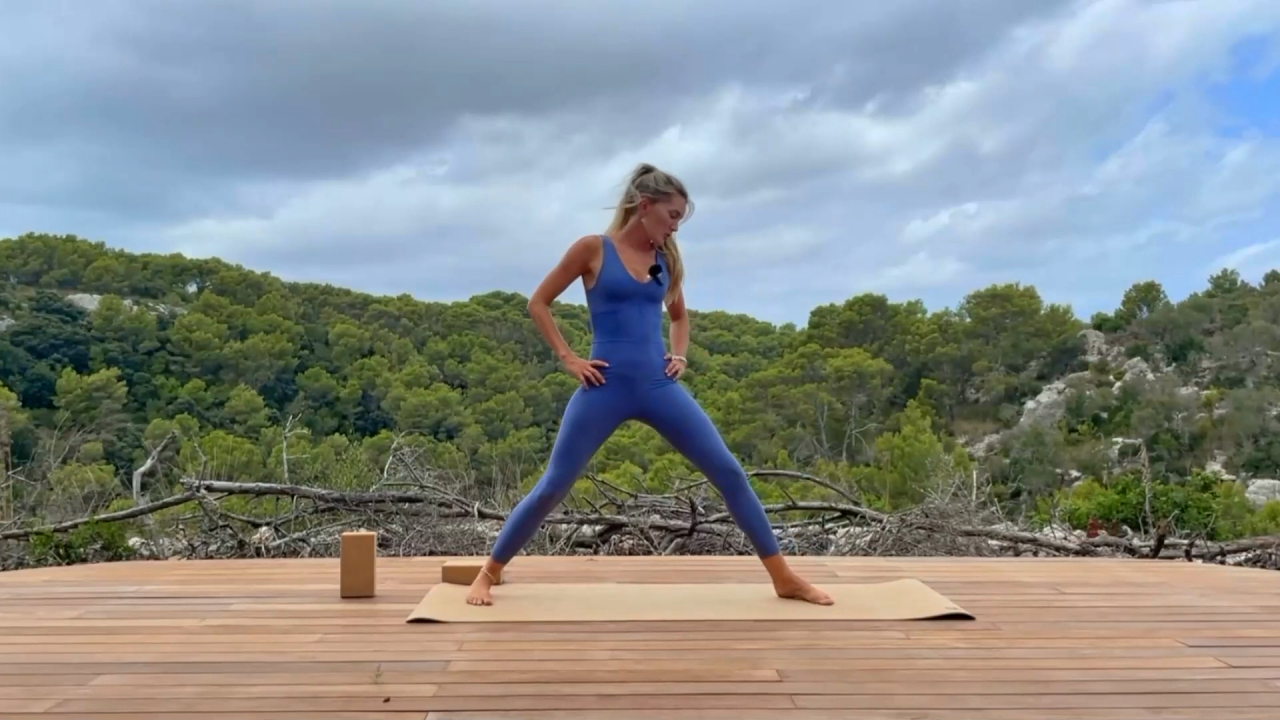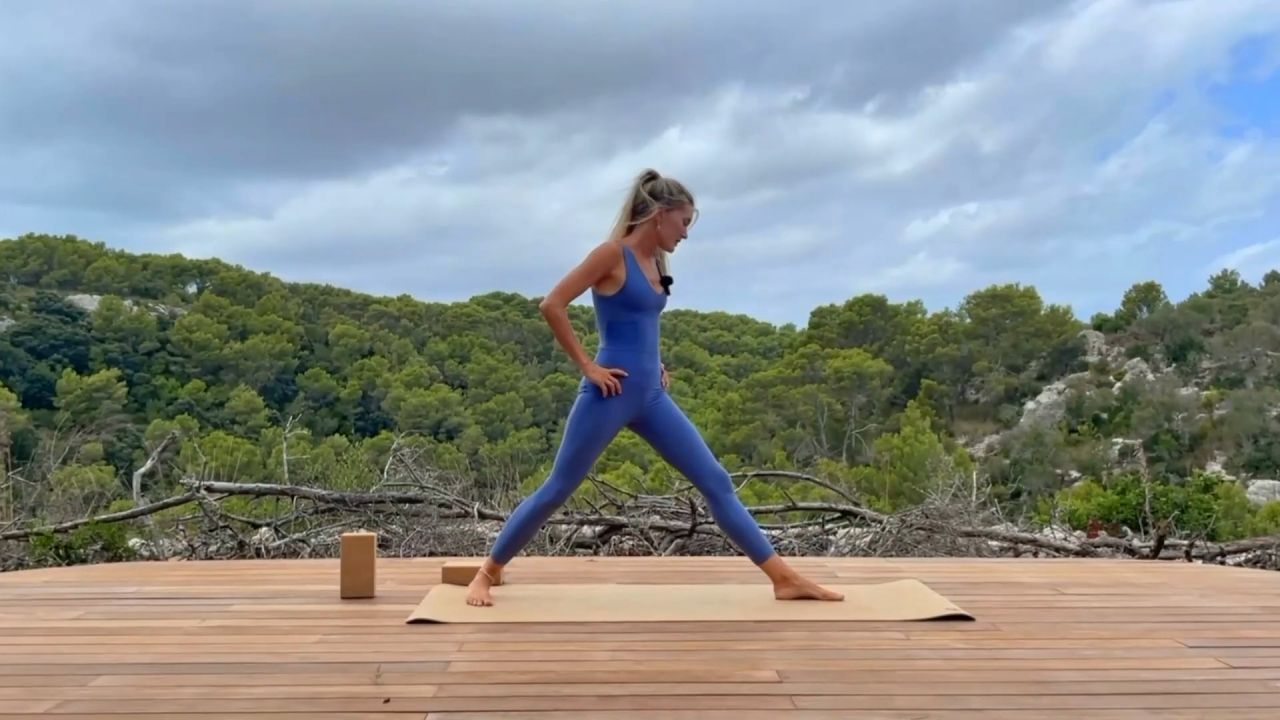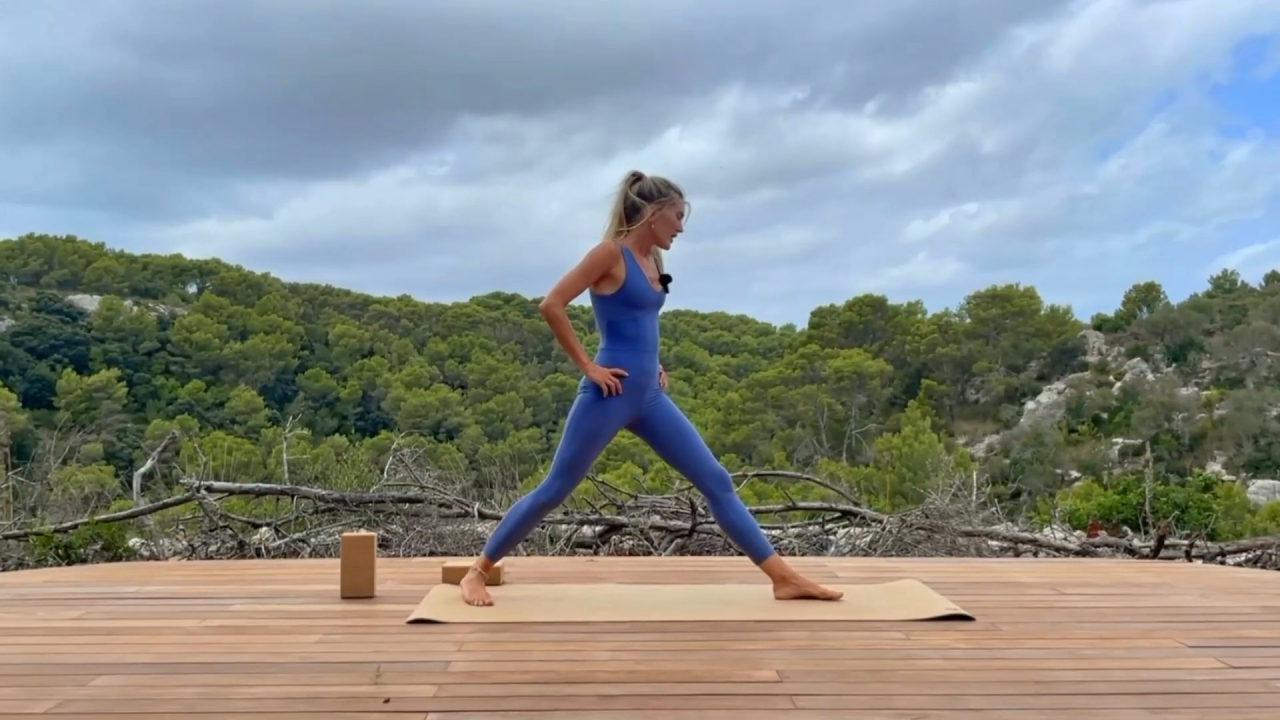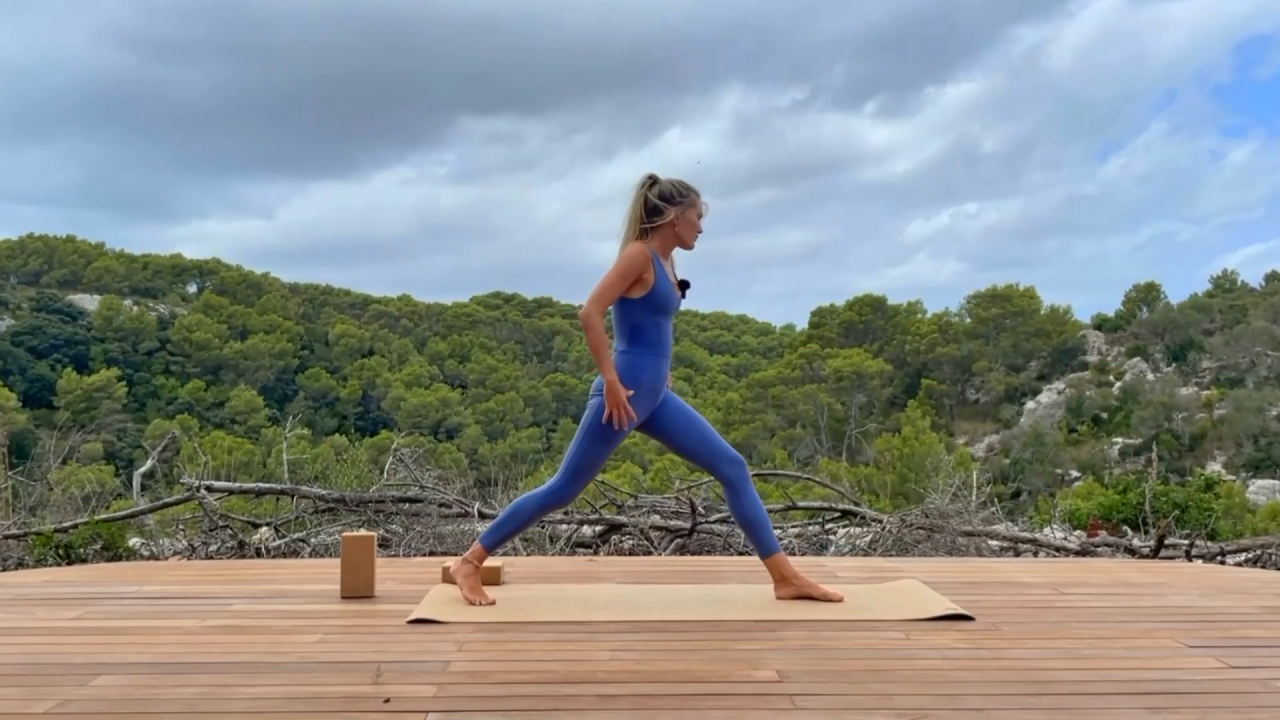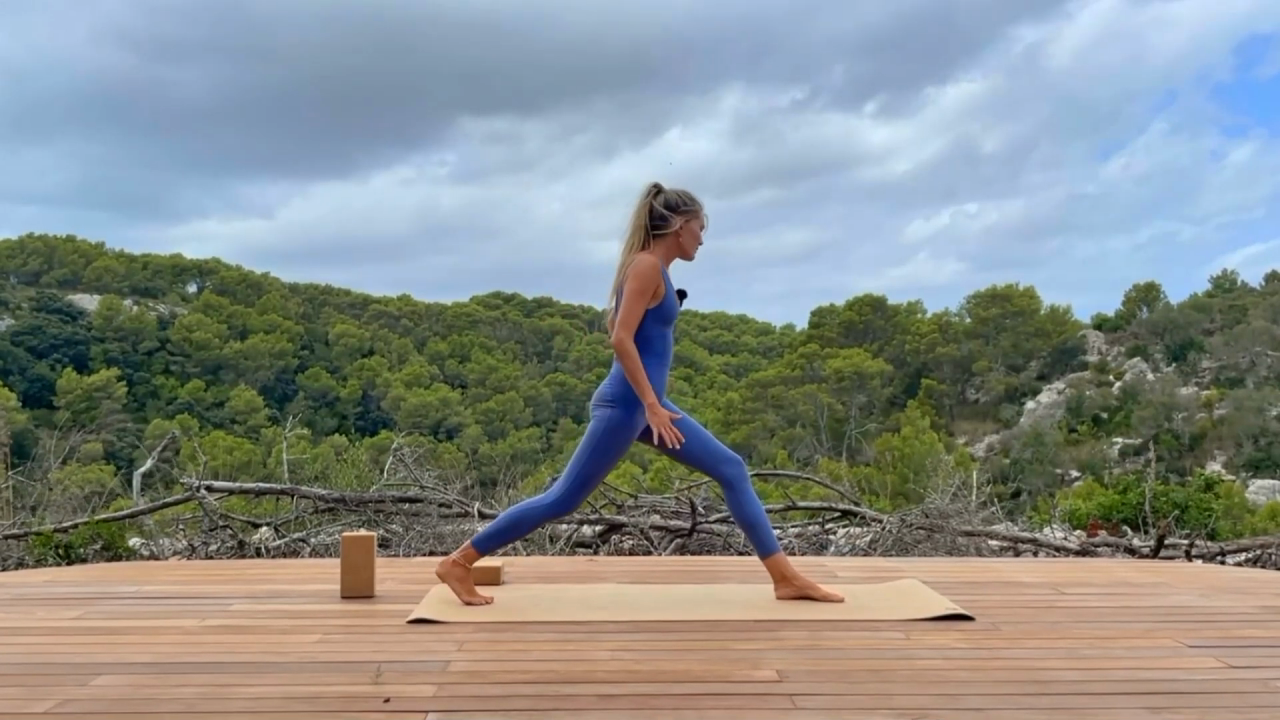
dt=1s
person 1, frame 1
left shoulder: (666, 256)
right shoulder: (593, 248)
right elbow: (538, 303)
left wrist: (679, 356)
right wrist: (568, 358)
left hip: (659, 384)
right hip: (605, 387)
left knee: (729, 472)
right knee: (552, 488)
left ankle: (784, 578)
right ankle: (488, 574)
person 1, frame 2
left shoulder: (656, 262)
right shoulder: (613, 252)
right elbow: (552, 305)
right wrist: (586, 366)
left hip: (652, 395)
right hip: (611, 393)
left knee: (716, 481)
right knee: (556, 490)
left ankle: (785, 578)
right ankle: (485, 574)
person 1, frame 3
left shoulder: (651, 261)
right shoulder: (611, 252)
right elbow: (551, 305)
right wrist: (587, 366)
left hip: (649, 395)
right hip: (609, 394)
left knee: (716, 480)
right knee: (555, 489)
left ankle: (784, 578)
right ankle: (478, 572)
person 1, frame 4
left shoulder: (662, 261)
right shoulder: (639, 253)
right elbow: (589, 312)
right wrist: (611, 382)
left hip: (655, 396)
right hip: (624, 394)
left knee: (732, 468)
right knee: (563, 489)
left ankle: (785, 577)
right ankle: (469, 563)
person 1, frame 5
left shoulder: (654, 267)
right shoulder: (646, 265)
left elbow: (614, 322)
right elbow: (620, 339)
right wrist: (652, 405)
left hip: (644, 400)
right hip: (625, 403)
left knee: (732, 469)
right knee: (562, 500)
left ankle: (785, 577)
right ankle: (458, 562)
